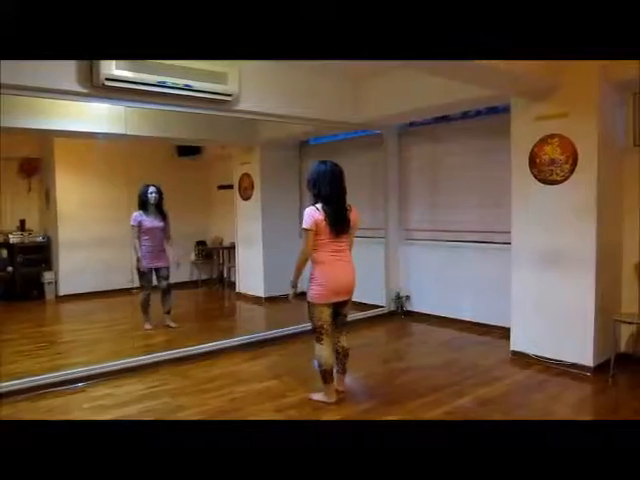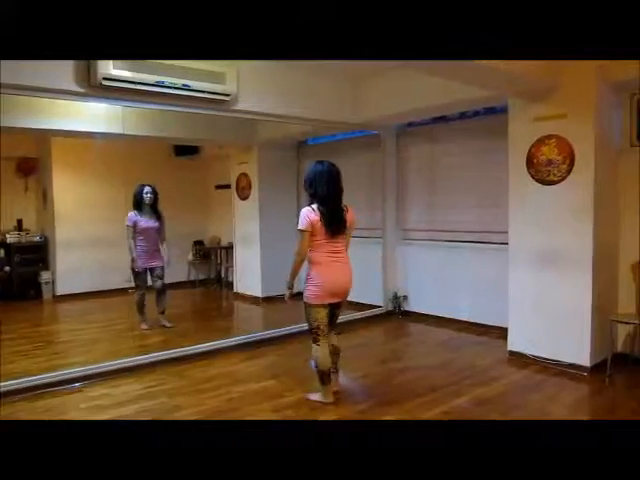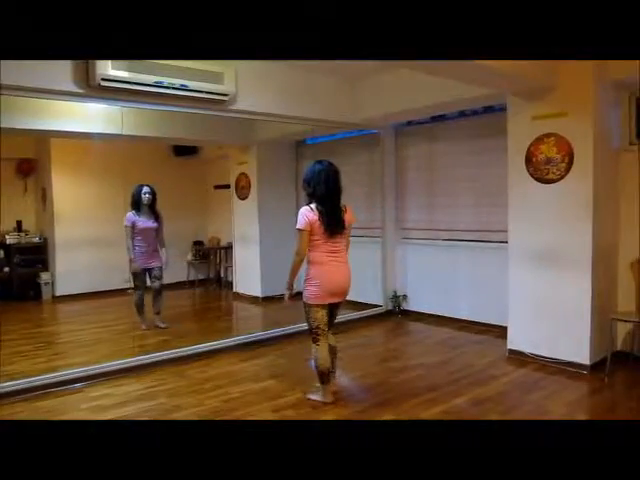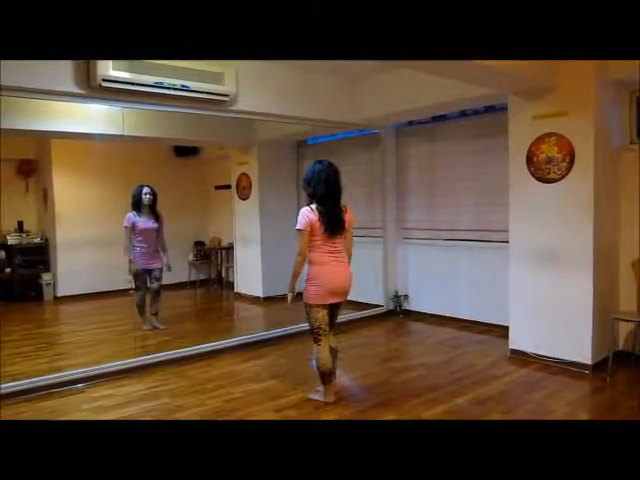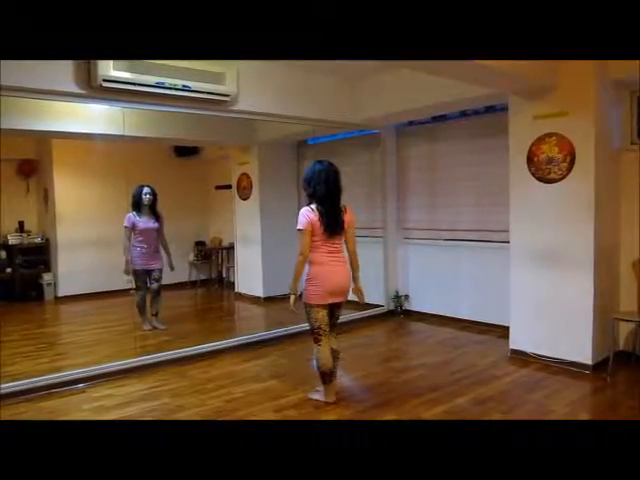
dt=0.1s
person 1, frame 1
left shoulder: (313, 213)
right shoulder: (350, 212)
left elbow: (306, 253)
right elbow: (348, 246)
left wrist: (294, 282)
left hip: (324, 279)
right hip: (347, 276)
left knee: (322, 337)
right knee: (339, 332)
left ankle: (329, 392)
right ankle: (340, 382)
person 1, frame 2
left shoulder: (309, 213)
right shoulder: (347, 212)
left elbow: (301, 254)
right elbow: (344, 247)
left wrist: (290, 284)
left hip: (320, 280)
right hip: (343, 277)
left knee: (319, 338)
right knee: (330, 332)
left ankle: (326, 393)
right ankle: (334, 382)
person 1, frame 3
left shoulder: (307, 213)
right shoulder: (345, 212)
left elbow: (300, 254)
right elbow: (344, 247)
left wrist: (289, 284)
left hip: (319, 279)
right hip: (342, 276)
left knee: (318, 338)
right knee: (327, 332)
left ankle: (326, 392)
right ankle: (330, 383)
person 1, frame 4
left shoulder: (307, 213)
right shoulder: (346, 212)
left elbow: (301, 255)
right elbow: (348, 250)
left wrist: (291, 287)
left hip: (319, 280)
right hip: (342, 277)
left knee: (320, 338)
right knee: (328, 333)
left ankle: (328, 392)
right ankle: (330, 385)
person 1, frame 5
left shoulder: (308, 213)
right shoulder: (345, 213)
left elbow: (303, 255)
right elbow: (352, 250)
left wrist: (293, 289)
right wrist: (356, 282)
left hip: (319, 280)
right hip: (342, 278)
left knee: (320, 338)
right knee: (330, 334)
left ankle: (328, 392)
right ankle: (330, 385)
person 2, frame 1
left shoulder: (163, 215)
right shoulder: (137, 216)
left elbow: (167, 237)
right elbow: (135, 239)
left wrist: (172, 254)
right wrist: (139, 258)
left hip: (161, 257)
right hip: (145, 257)
left knee: (166, 287)
right knee: (146, 290)
left ankle: (168, 318)
right ankle: (146, 320)
person 2, frame 2
left shoulder: (158, 215)
right shoulder: (133, 216)
left elbow: (162, 238)
right elbow: (131, 239)
left wrist: (166, 255)
right wrist: (134, 259)
left hip: (155, 257)
right hip: (140, 257)
left knee: (160, 287)
right knee: (141, 290)
left ankle: (162, 318)
right ankle: (142, 320)
person 2, frame 3
left shoulder: (157, 216)
right shoulder: (131, 216)
left elbow: (160, 238)
right elbow: (129, 240)
left wrist: (164, 256)
right wrist: (132, 260)
left hip: (154, 257)
right hip: (138, 258)
left knee: (157, 287)
right knee: (140, 290)
left ankle: (157, 318)
right ankle: (143, 320)
person 2, frame 4
left shoulder: (157, 216)
right shoulder: (131, 217)
left elbow: (161, 239)
right elbow: (128, 241)
left wrist: (166, 257)
right wrist: (131, 261)
left hip: (155, 257)
right hip: (139, 258)
left knee: (156, 288)
right knee: (141, 291)
left ankle: (154, 319)
right ankle: (144, 321)
person 2, frame 5
left shoulder: (157, 216)
right shoulder: (131, 217)
left elbow: (162, 238)
right elbow: (127, 240)
left wrist: (169, 257)
right wrist: (127, 261)
left hip: (155, 257)
right hip: (139, 258)
left knee: (156, 289)
right knee: (141, 291)
left ankle: (154, 319)
right ankle: (144, 320)
